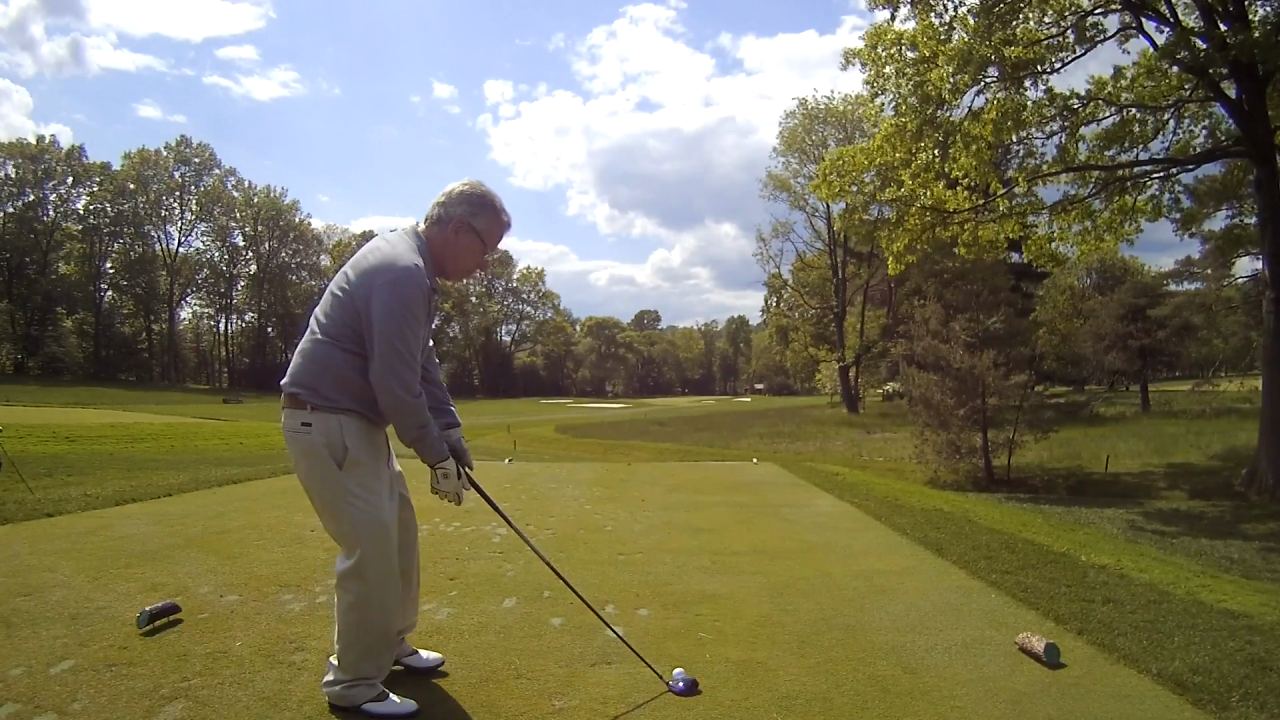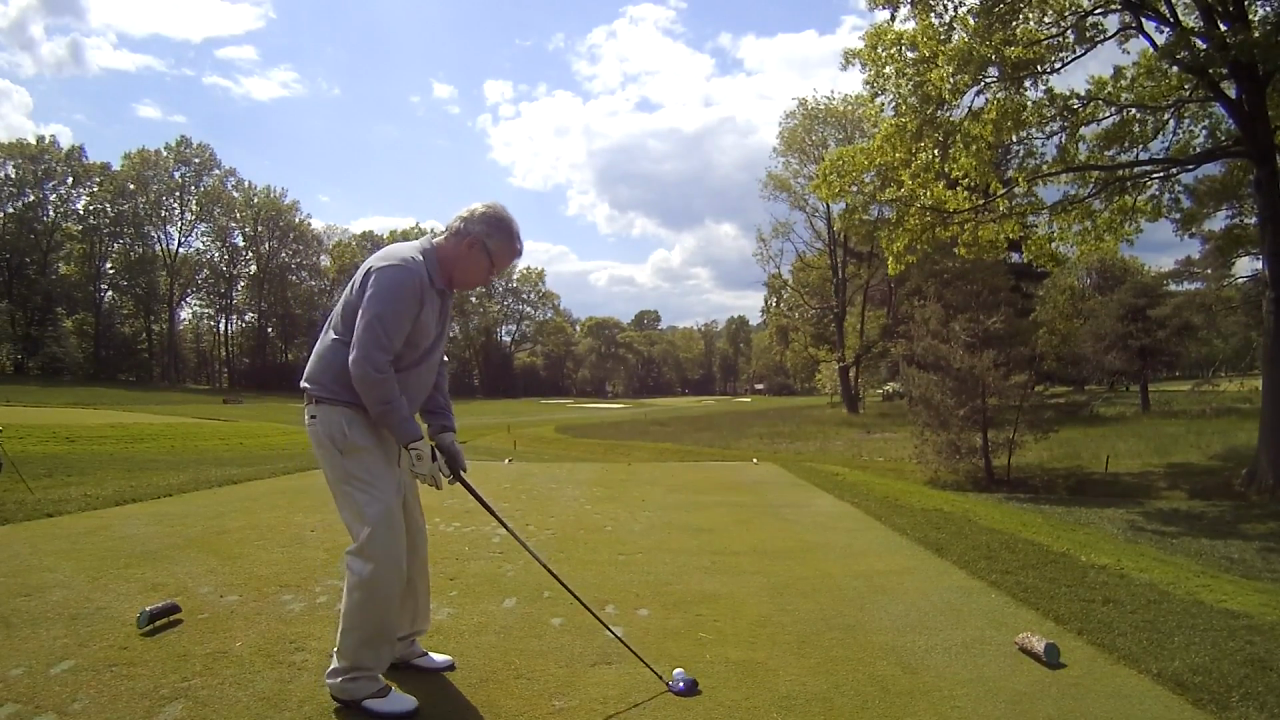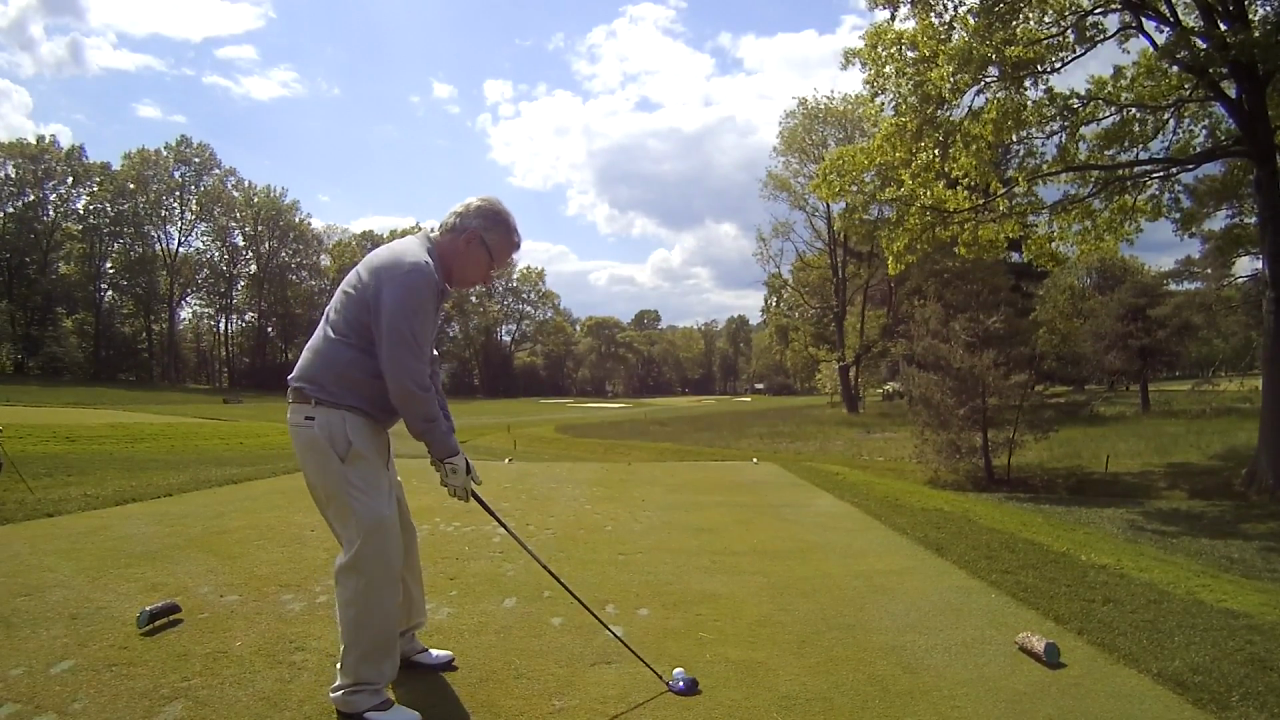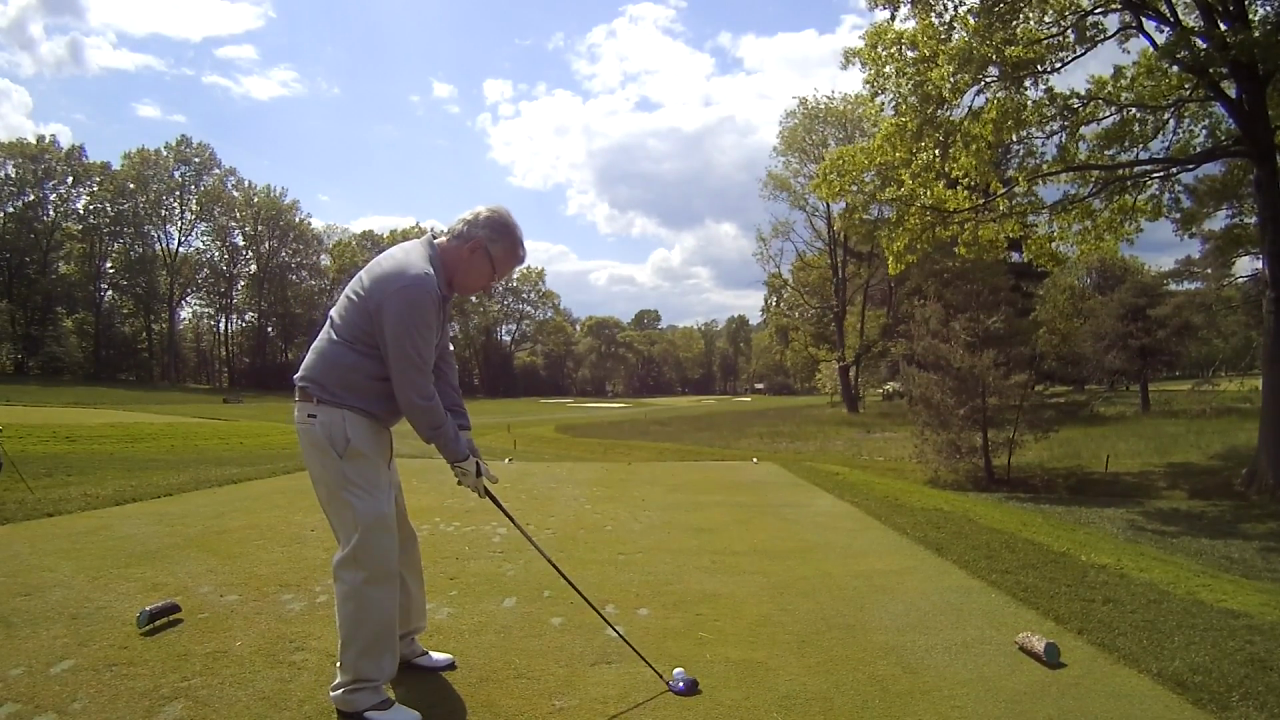
dt=0.5s
person 1, frame 1
left shoulder: (408, 262)
right shoulder: (402, 273)
left elbow: (421, 360)
right elbow: (396, 384)
left wrist: (448, 427)
right wrist: (437, 458)
left hip: (353, 422)
right hip: (328, 422)
left knee: (398, 535)
right knee: (370, 550)
left ankle: (390, 645)
person 1, frame 2
left shoulder: (436, 284)
right shoulder: (401, 272)
left elbow: (430, 367)
right elbow: (366, 366)
left wrist: (443, 430)
right wrist: (414, 440)
left hip: (378, 420)
right hip: (344, 416)
left knee: (408, 538)
right knee: (381, 540)
left ankle: (400, 643)
right ankle: (354, 676)
person 1, frame 3
left shoulder: (422, 271)
right shoulder: (412, 272)
left elbow: (424, 367)
right elbow: (407, 380)
left wrist: (446, 439)
right wrist: (446, 452)
left hip: (352, 418)
right hip: (330, 418)
left knee: (395, 536)
right knee: (372, 547)
left ankle: (401, 642)
person 1, frame 4
left shoulder: (430, 275)
right shoulder: (412, 283)
left elbow: (441, 362)
right elbow: (414, 388)
left wrist: (462, 432)
right wrist: (457, 454)
left hip: (361, 417)
right hip: (335, 416)
left knee: (395, 538)
right knee: (369, 546)
left ankle: (399, 644)
